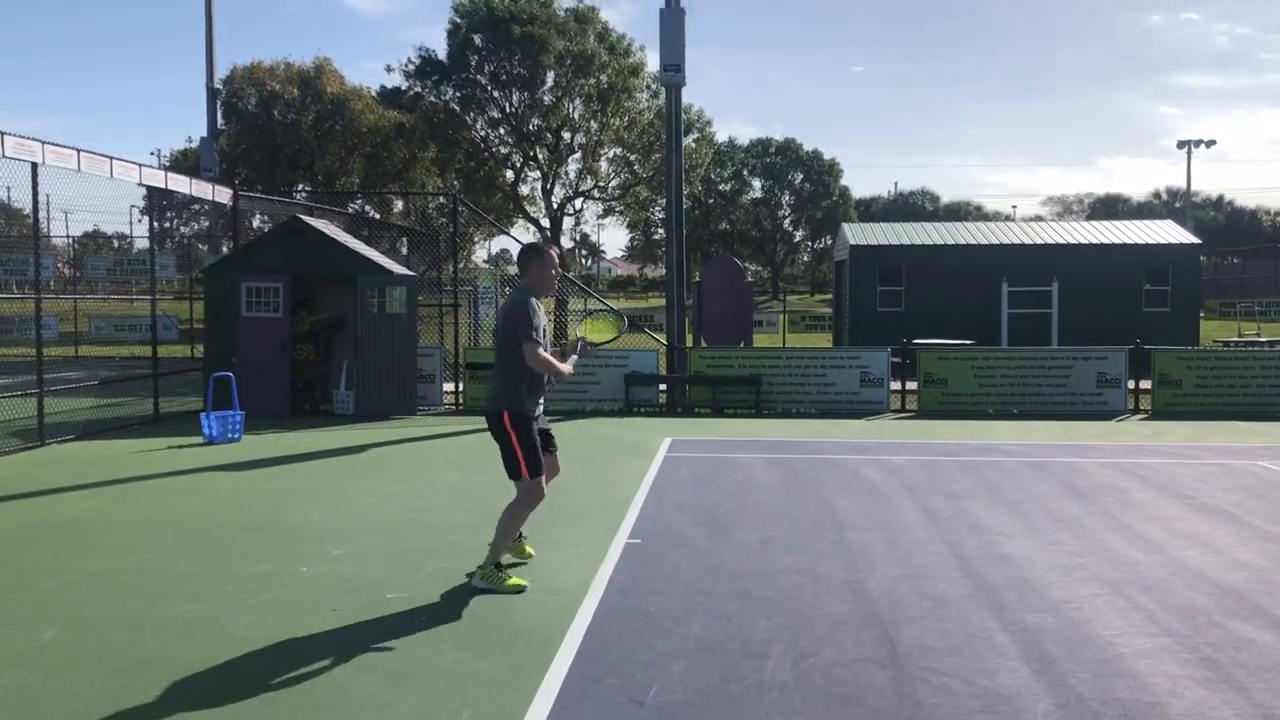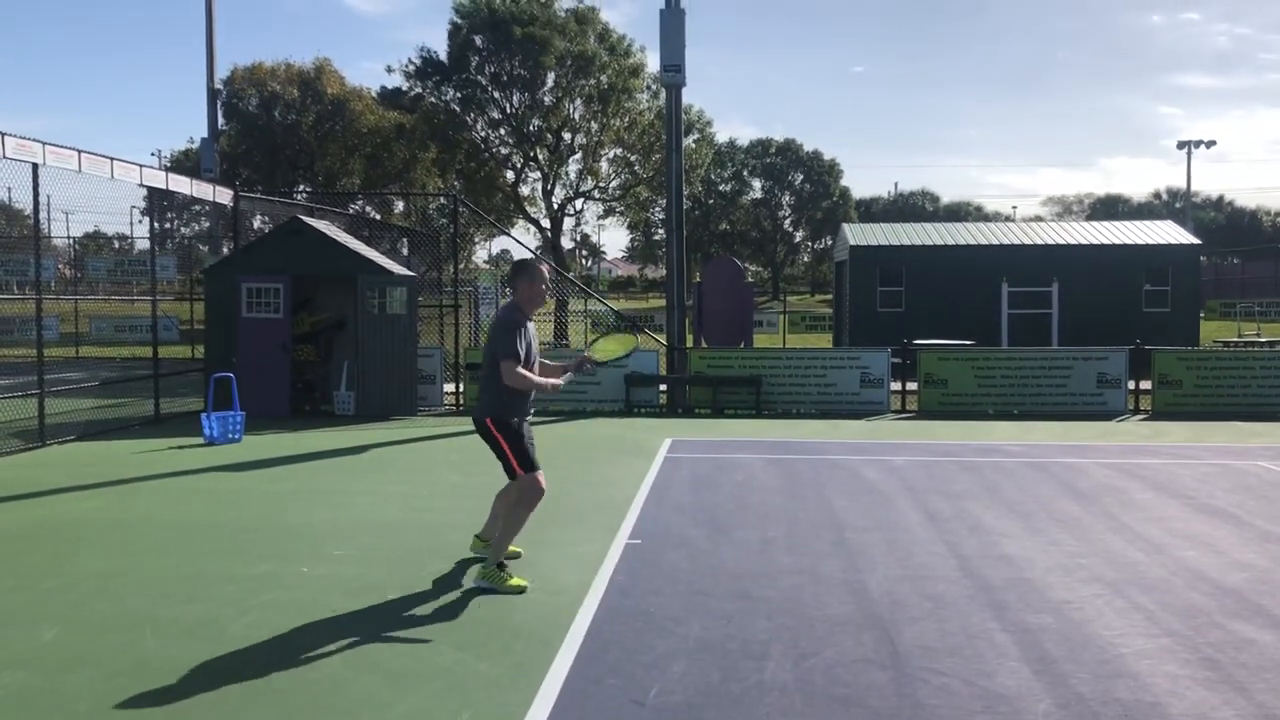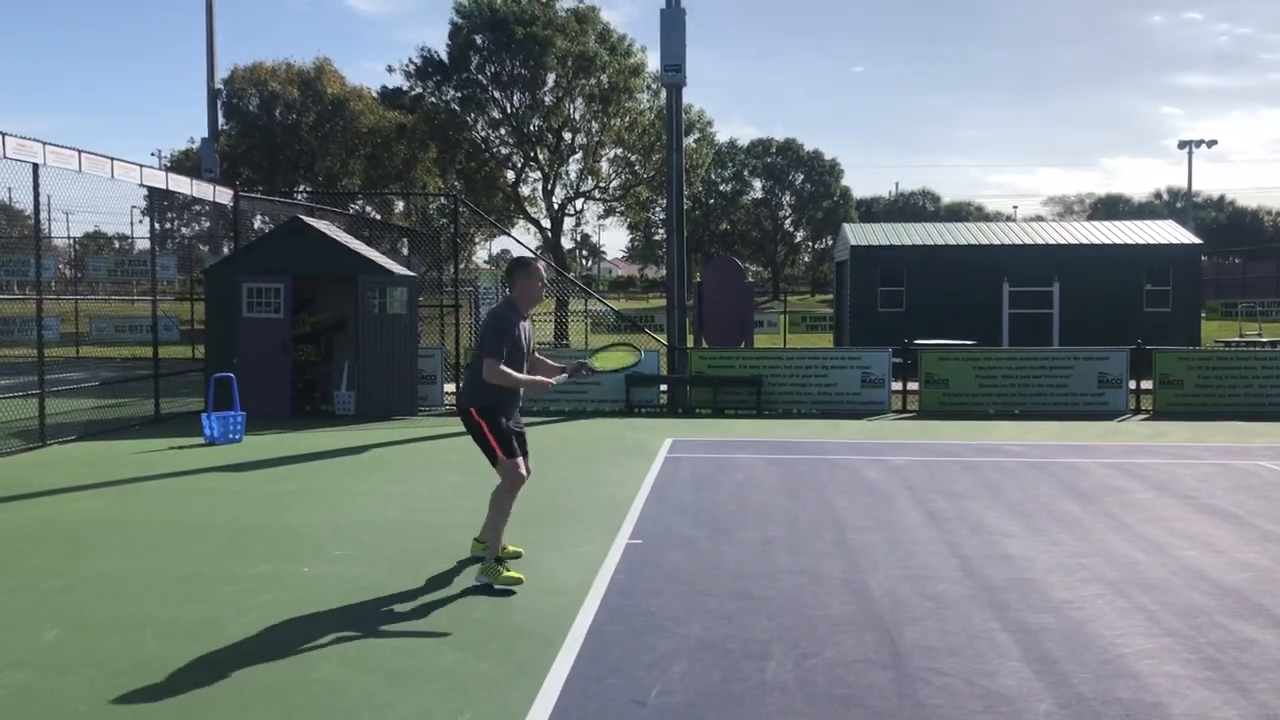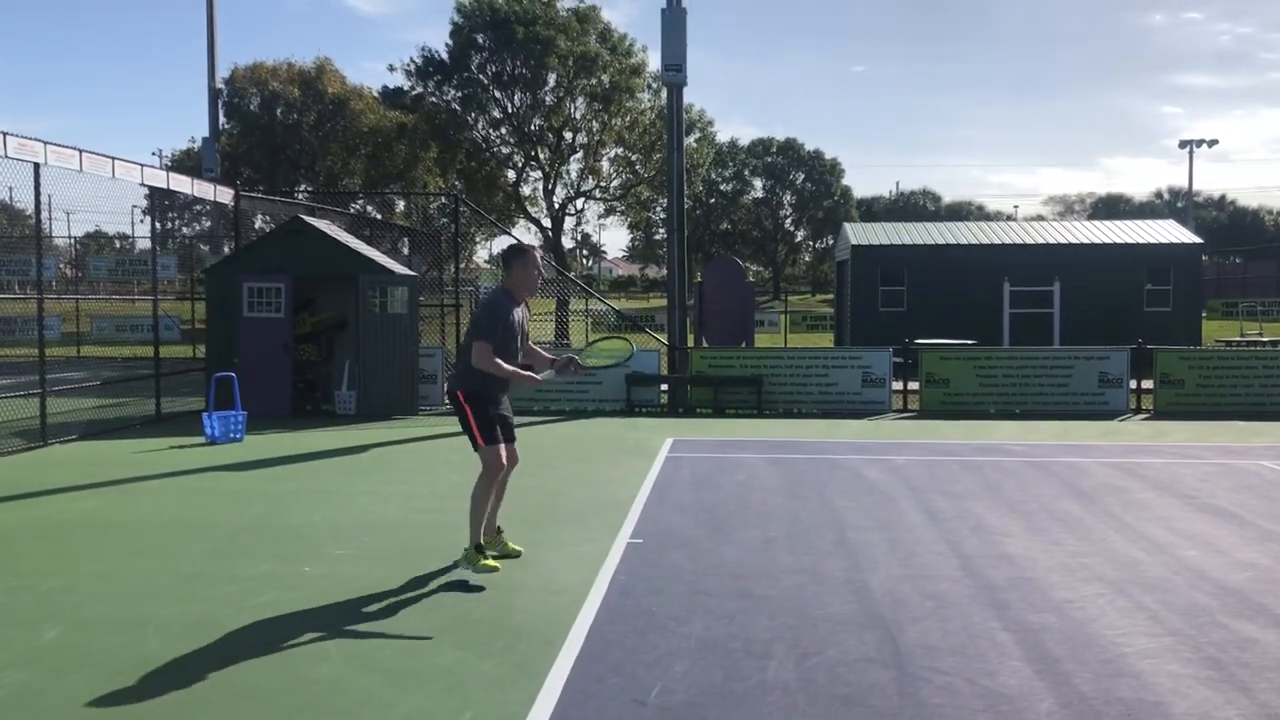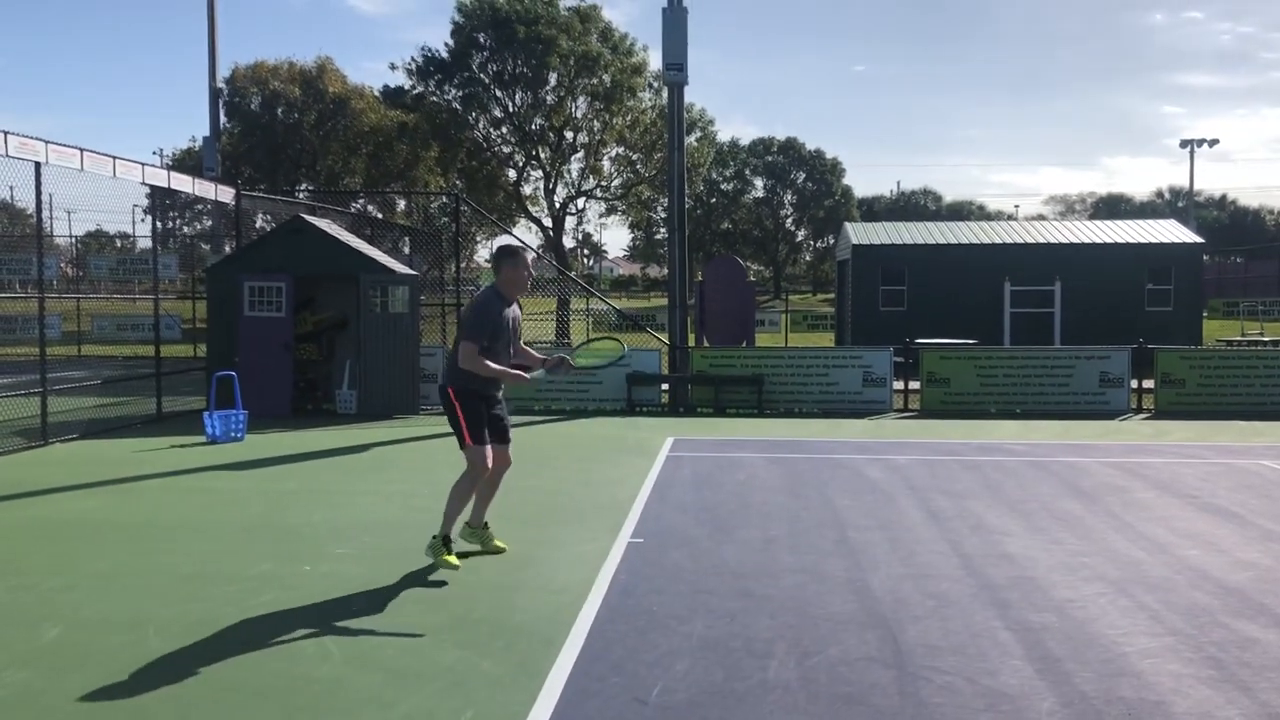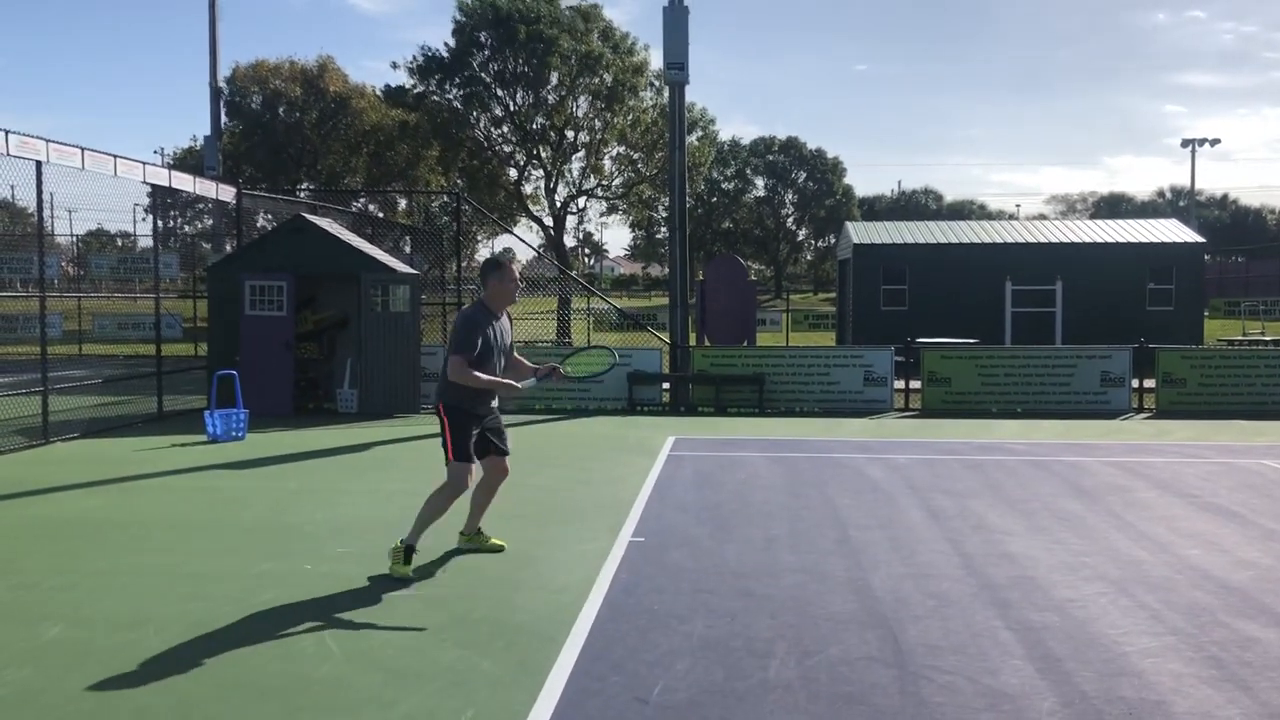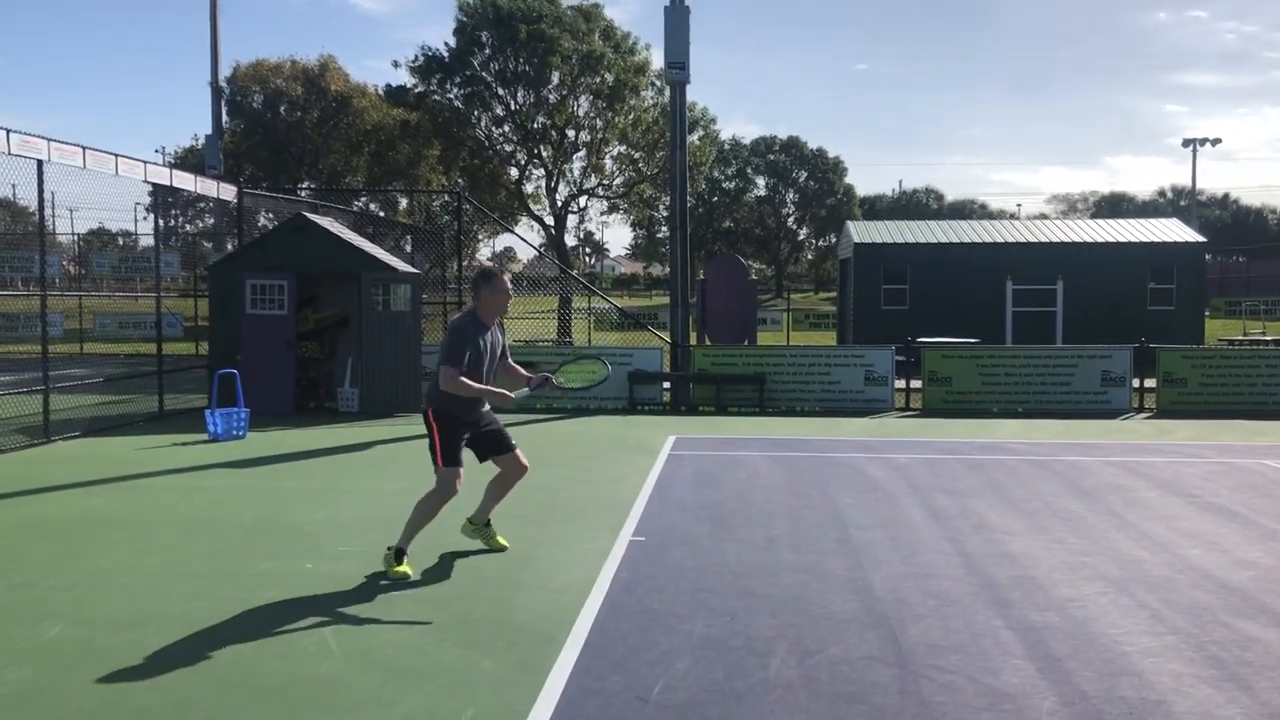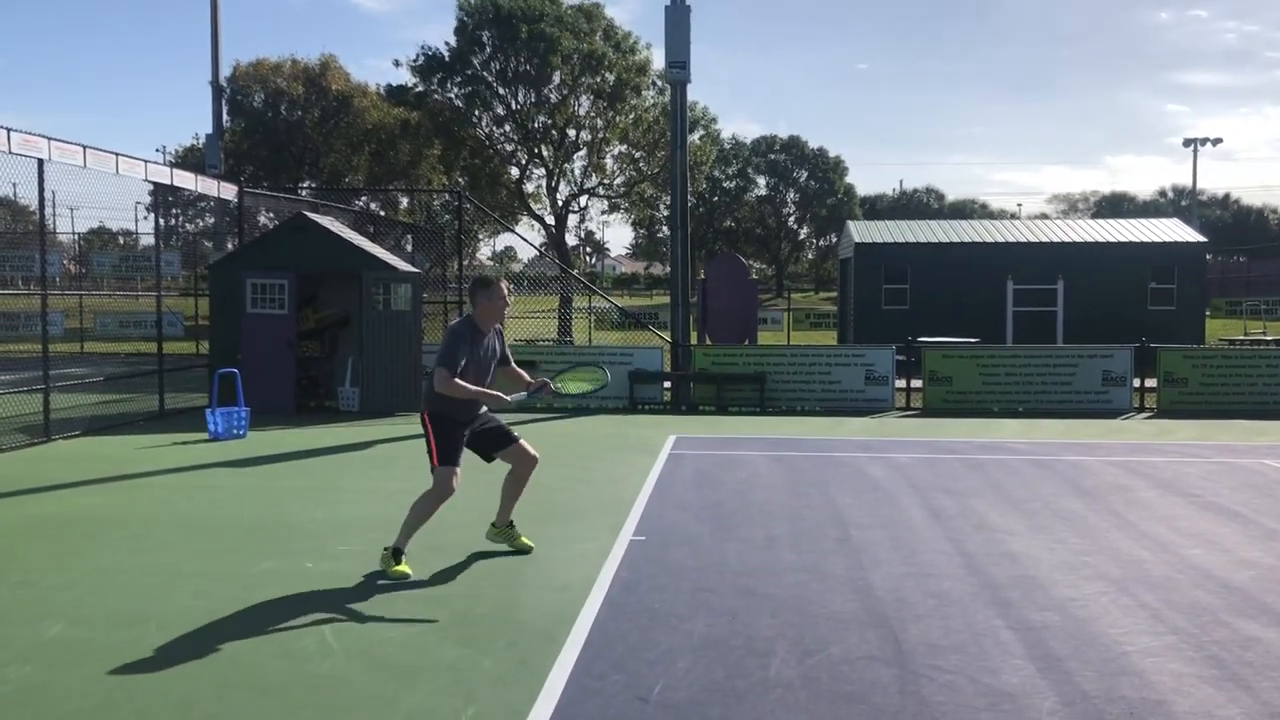
dt=0.1s
person 1, frame 1
left shoulder: (525, 304)
right shoulder: (525, 306)
right elbow: (536, 361)
left wrist: (563, 354)
right wrist: (564, 367)
left hip: (527, 408)
right hip: (511, 412)
left knee: (549, 468)
right knee: (532, 491)
left ankle: (510, 536)
right ankle: (489, 568)
person 1, frame 2
left shoulder: (521, 320)
right shoulder: (511, 322)
left elbow: (529, 367)
right elbow: (511, 375)
left wrist: (568, 367)
right wrist: (551, 382)
left hip: (512, 415)
right hip: (496, 417)
left knee: (524, 482)
right knee: (533, 488)
left ankle: (486, 538)
right ankle: (491, 568)
person 1, frame 3
left shoulder: (523, 318)
right shoulder: (501, 319)
left elbow: (531, 359)
right elbow: (491, 373)
left wrist: (565, 369)
right wrist: (535, 382)
left hip: (505, 407)
right hip: (481, 407)
left knee: (519, 475)
right knee: (514, 477)
left ankle: (485, 539)
right ankle: (490, 565)
person 1, frame 4
left shoulder: (520, 306)
right shoulder: (496, 305)
left elbow: (523, 349)
right elbow: (480, 358)
left wrist: (555, 361)
right wrist: (521, 376)
left hip: (495, 392)
right hip: (470, 391)
left knee: (508, 461)
right knee: (496, 464)
left ankle: (490, 533)
right ankle: (474, 550)
person 1, frame 5
left shoulder: (514, 306)
right shoulder: (484, 306)
left elbow: (516, 348)
right elbow: (466, 359)
left wrist: (546, 361)
right wrist: (509, 374)
left hip: (491, 394)
right hip: (463, 392)
left knee: (501, 463)
right knee: (480, 466)
left ankle: (475, 526)
right ankle: (441, 539)
person 1, frame 6
left shoulder: (503, 317)
right shoulder: (472, 319)
left elbow: (509, 357)
right elbow: (456, 372)
left wrist: (536, 370)
right wrist: (499, 384)
left hip: (485, 406)
right hip: (455, 407)
left knee: (499, 470)
right knee: (459, 482)
left ankle: (471, 532)
right ankle: (406, 546)
person 1, frame 7
left shoulder: (497, 327)
right shoulder: (463, 329)
left elbow: (505, 364)
right elbow: (447, 381)
left wrist: (531, 379)
right wrist: (492, 393)
left hip: (478, 413)
right hip: (446, 414)
left knee: (517, 467)
right knee: (448, 486)
left ankle: (477, 522)
right ankle: (398, 551)
person 1, frame 8
left shoulder: (496, 333)
right shoulder: (460, 334)
left elbow: (508, 367)
right elbow: (441, 383)
left wrist: (530, 383)
right wrist: (486, 394)
left hip: (477, 414)
right hip: (443, 417)
left knee: (528, 460)
right knee: (446, 485)
left ankle: (501, 526)
right ankle: (395, 551)
